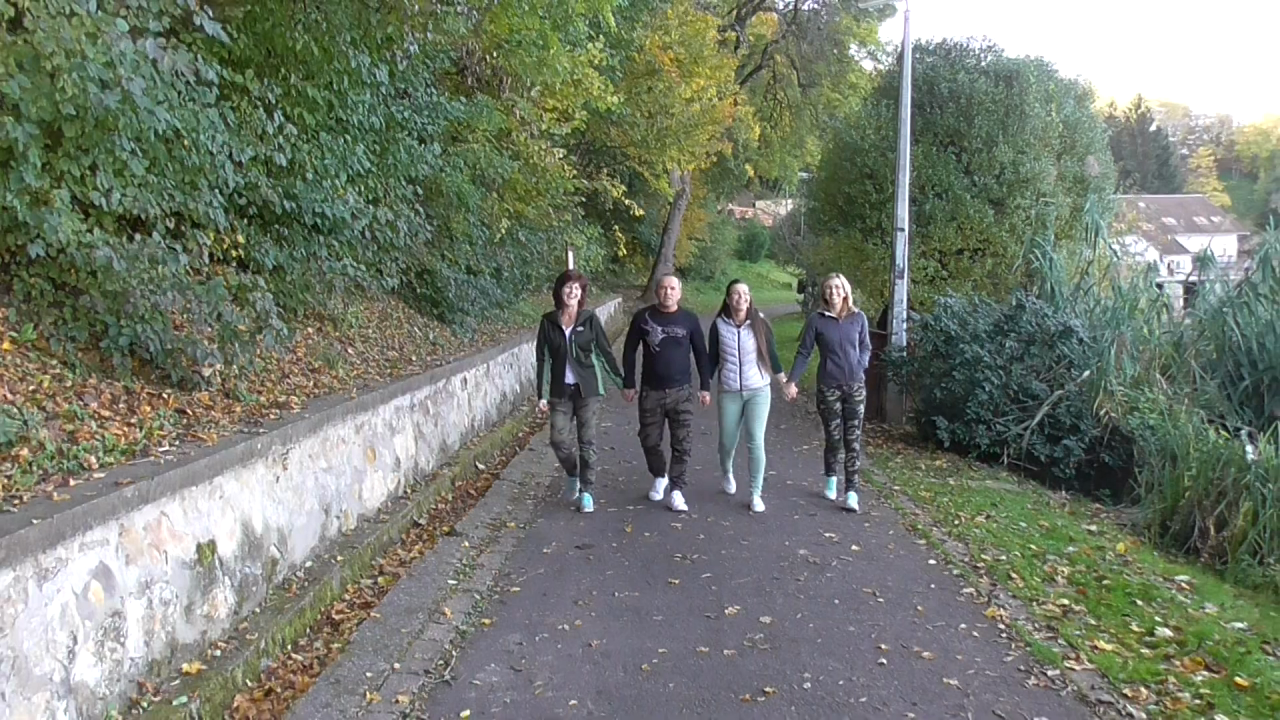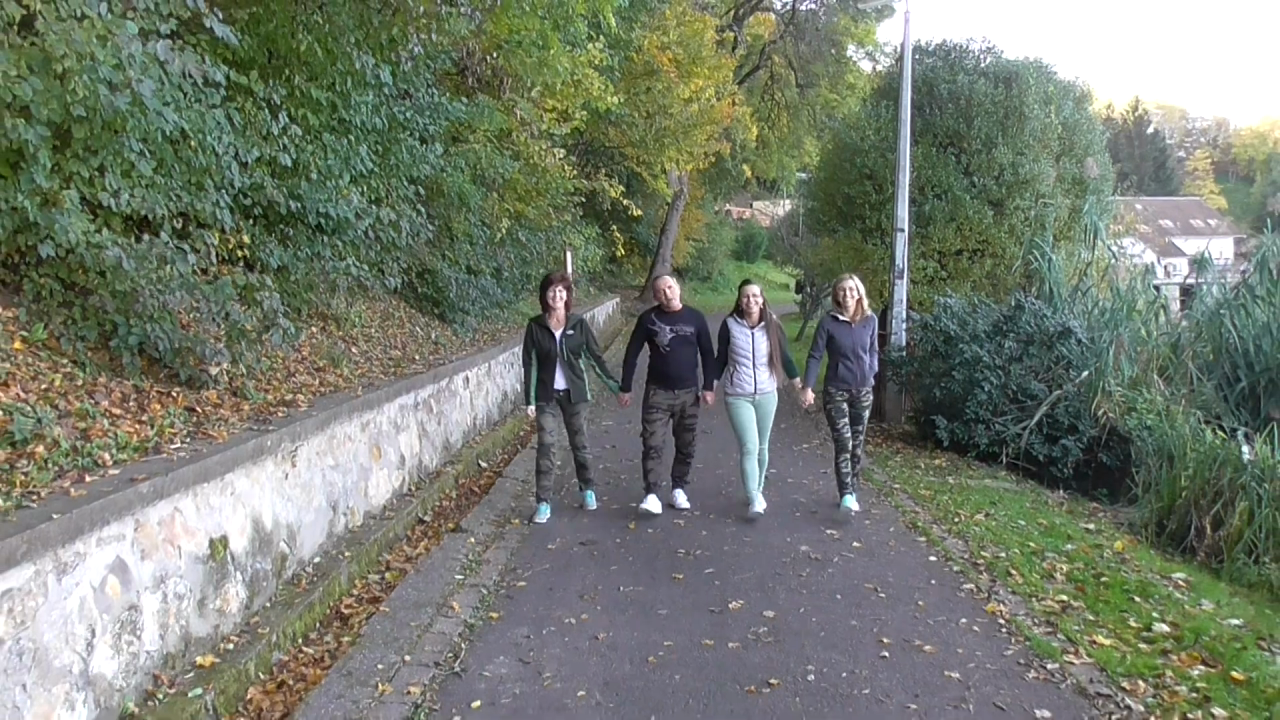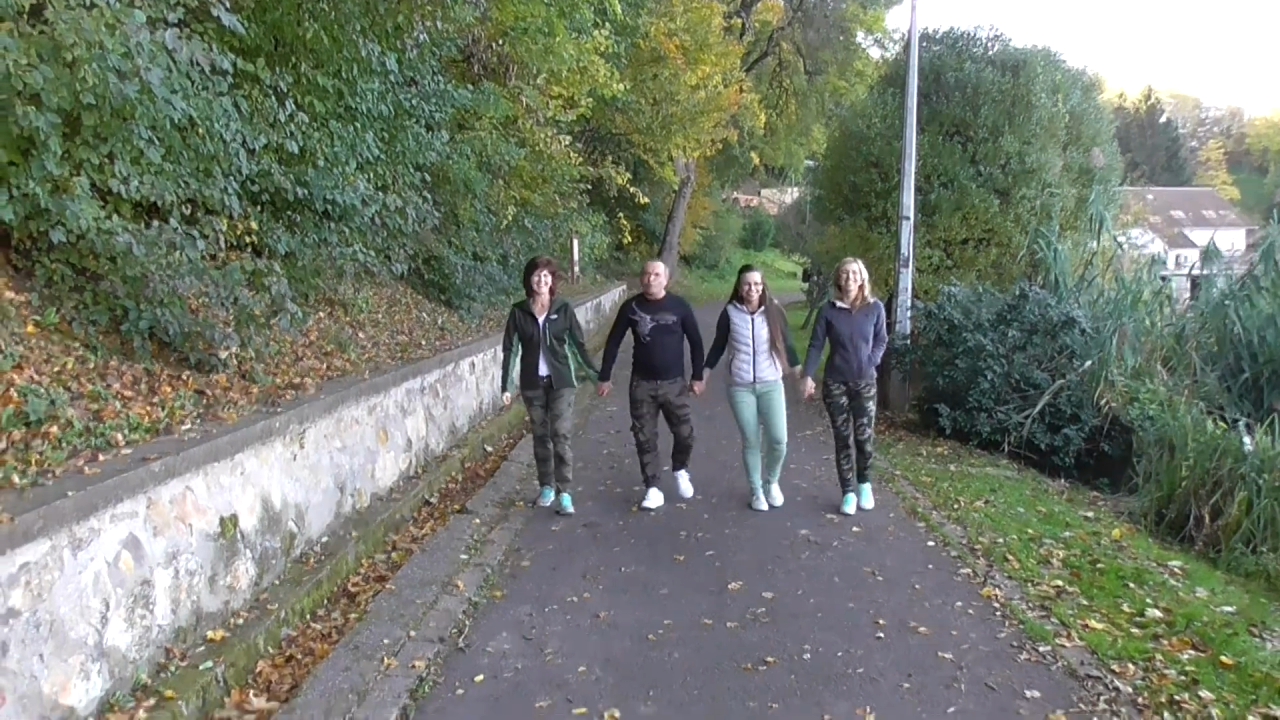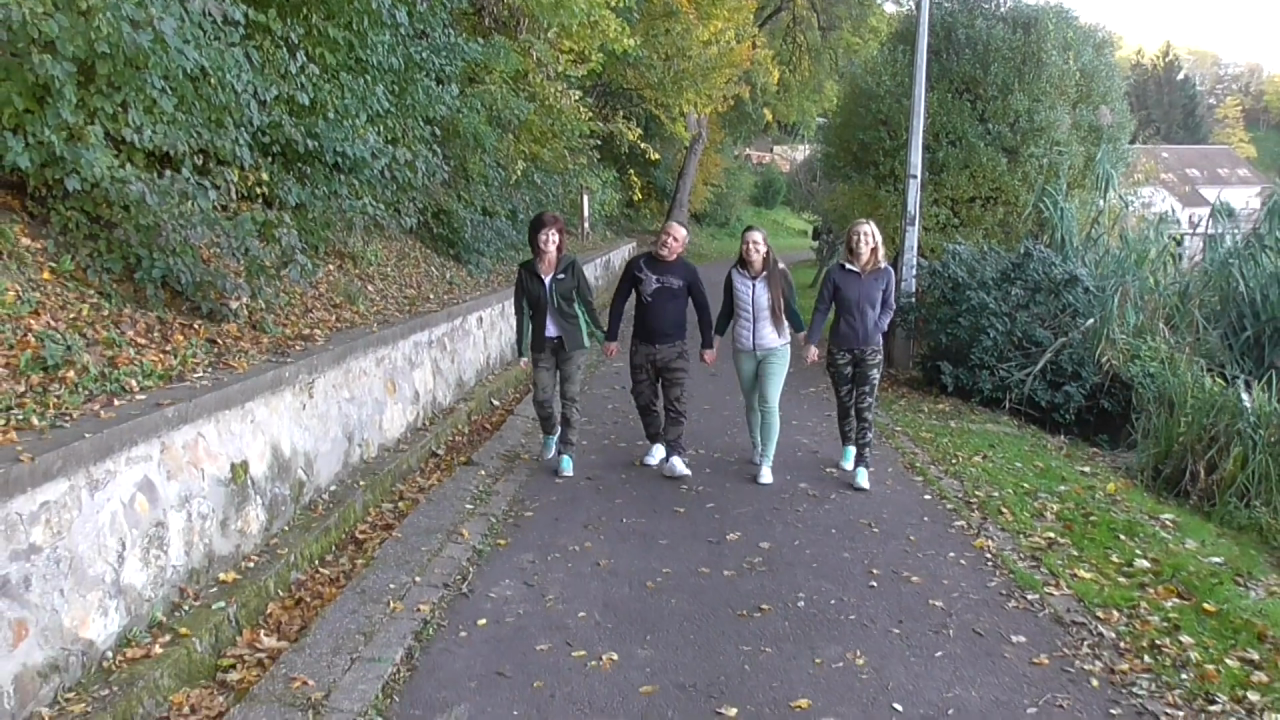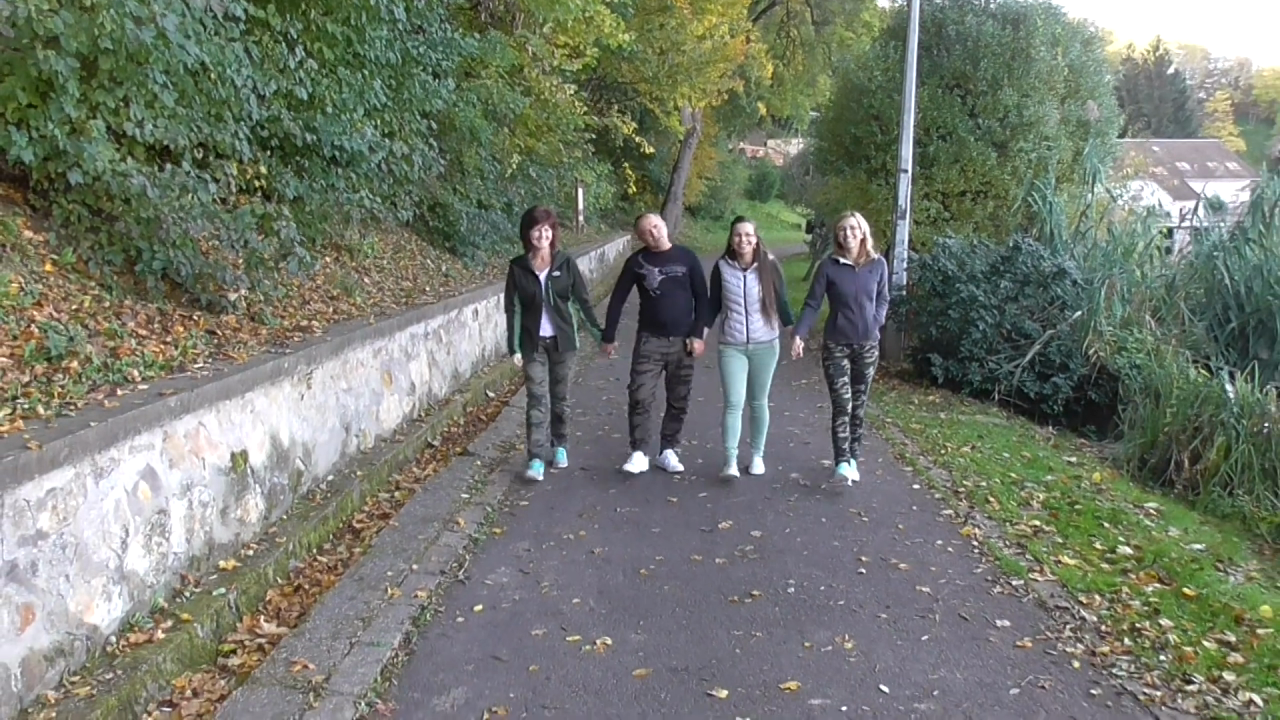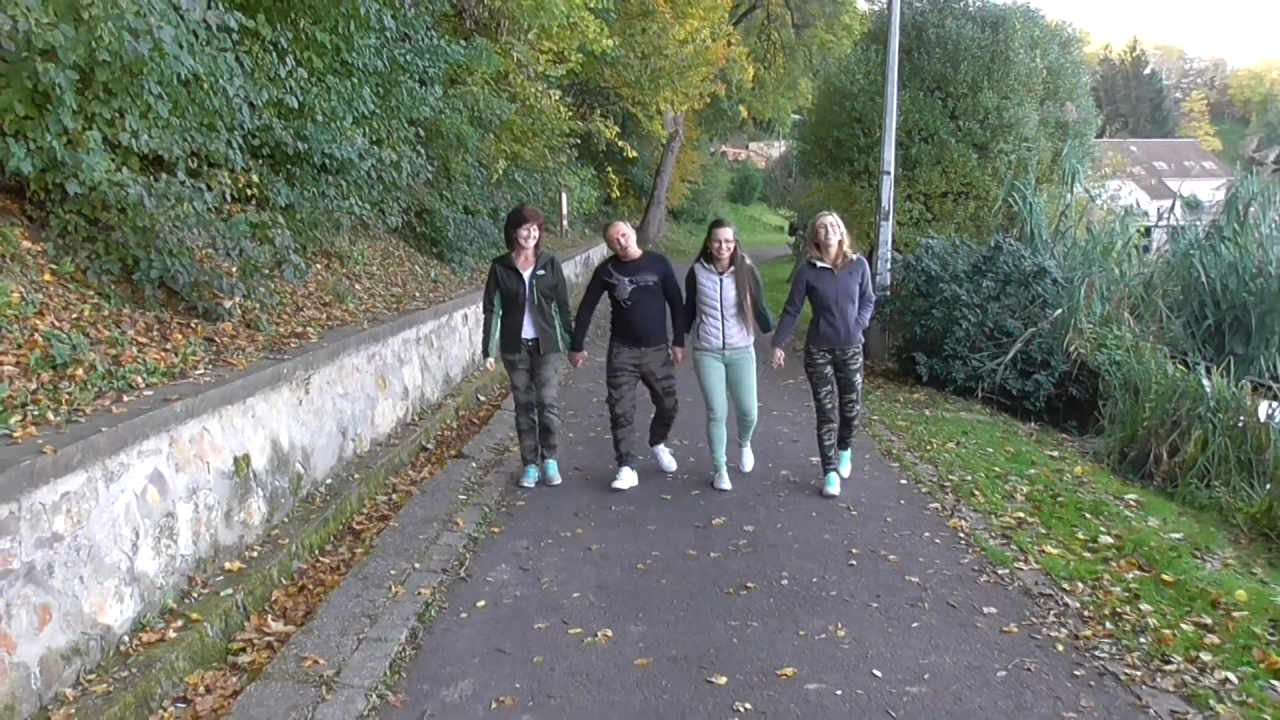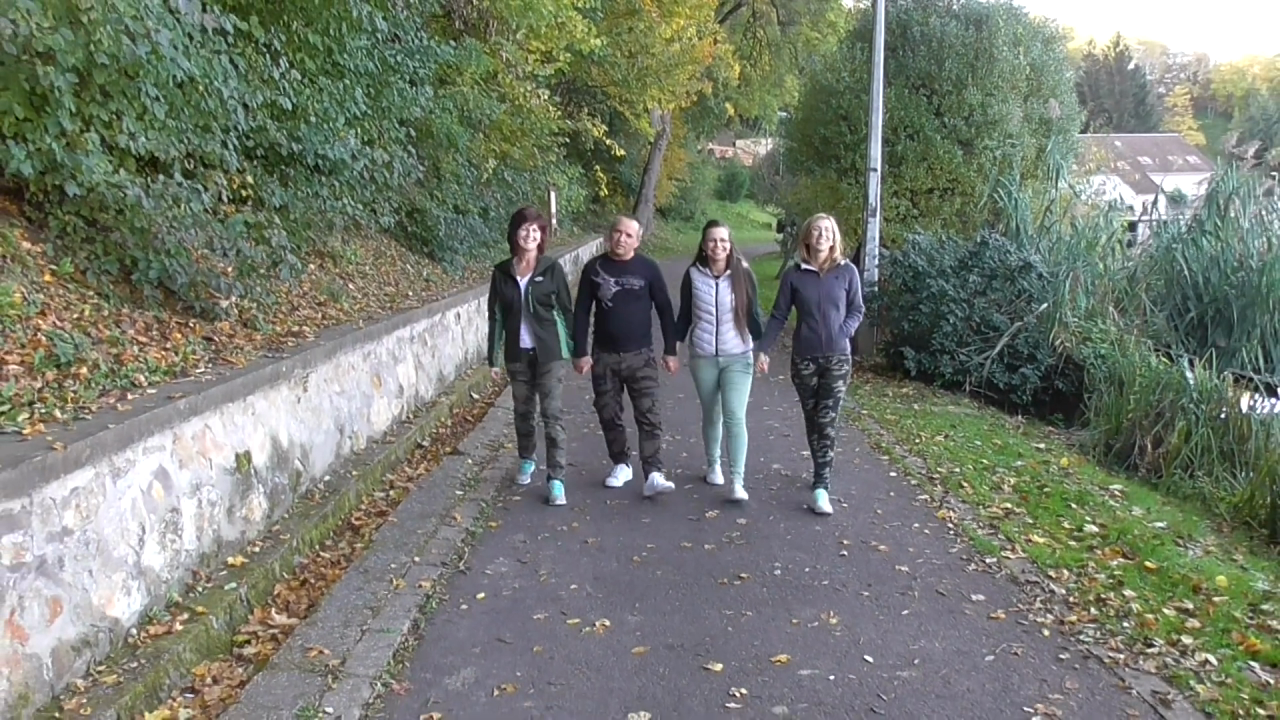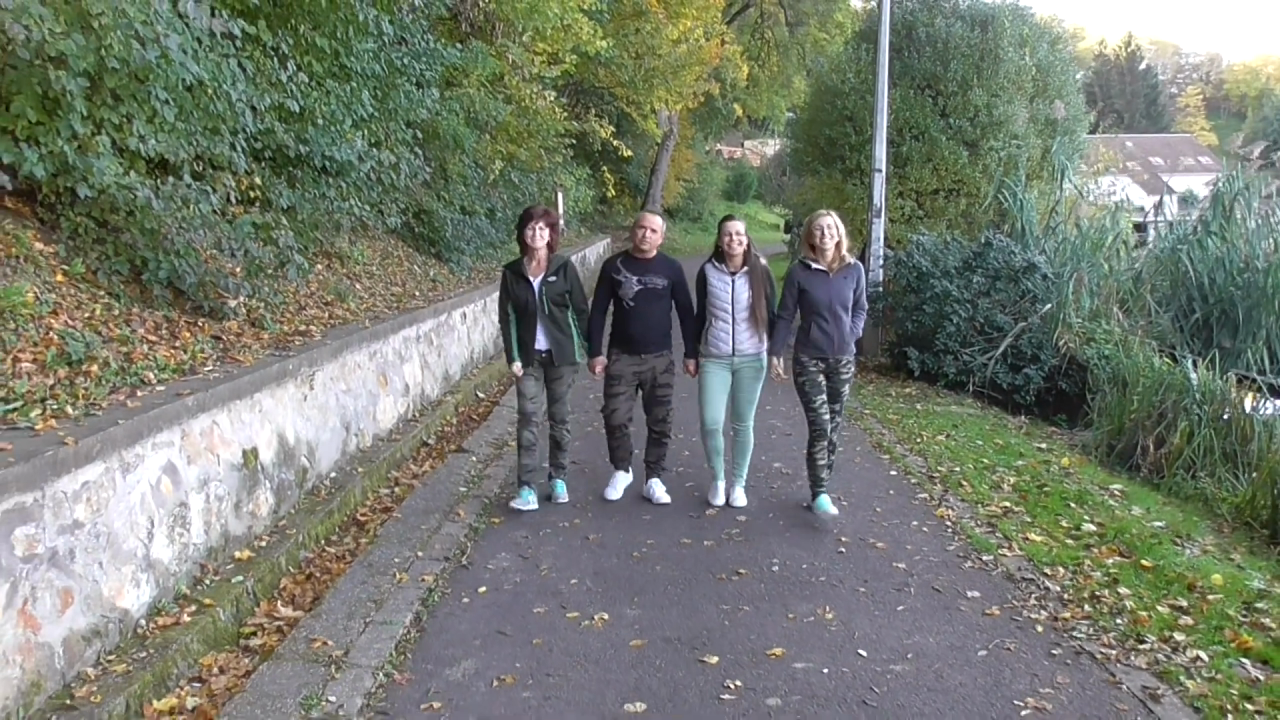
dt=0.5s
person 1, frame 1
left shoulder: (590, 320)
right shoulder: (548, 322)
left elbow: (605, 353)
right elbow: (543, 359)
left wrist: (622, 384)
right wrist: (542, 394)
left hip: (588, 389)
right hip: (561, 390)
left knee: (587, 440)
right knee: (559, 440)
left ankle: (586, 491)
right ankle: (572, 476)
person 1, frame 2
left shoulder: (579, 323)
right shoulder: (535, 326)
left elbow: (595, 357)
right elbow: (529, 363)
left wrist: (615, 386)
right wrist: (529, 399)
left hip: (575, 393)
right hip: (546, 396)
left knee: (580, 443)
right knee: (545, 447)
left ankle: (586, 489)
right ankle: (543, 503)
person 1, frame 3
left shoulder: (564, 308)
right shoulder: (519, 312)
left elbow: (578, 344)
right elbow: (510, 349)
left wrist: (595, 375)
right wrist: (506, 385)
left hip: (562, 381)
right hip: (532, 383)
left knee: (561, 434)
right knee: (541, 436)
left ankle: (564, 493)
right ankle: (546, 486)
person 1, frame 4
left shoulder: (571, 266)
right shoulder: (526, 271)
left elbow: (587, 303)
right elbow: (522, 312)
left wrist: (603, 336)
right wrist: (522, 349)
left hip: (571, 342)
right hip: (542, 344)
left knee: (570, 398)
right knee: (542, 398)
left ankle: (566, 453)
right ankle: (551, 433)
person 1, frame 5
left shoulder: (566, 263)
right shoulder: (518, 267)
left elbow: (582, 301)
right elbow: (512, 309)
left wrist: (600, 334)
right wrist: (514, 347)
left hip: (562, 341)
right hip: (532, 343)
left knee: (560, 396)
right knee: (537, 398)
left ankle: (559, 445)
right ankle: (536, 461)
person 1, frame 6
left shoulder: (549, 263)
right shoulder: (500, 267)
left elbow: (563, 305)
right elbow: (491, 310)
left wrist: (573, 343)
right wrist: (488, 349)
left hip: (546, 344)
right hip: (515, 346)
left knee: (547, 402)
right knee: (524, 406)
left ankle: (549, 459)
right ankle: (531, 463)
person 1, frame 7
left shoulder: (552, 268)
right shoulder: (502, 272)
left elbow: (566, 310)
right elbow: (495, 316)
left wrist: (576, 351)
right wrist: (493, 357)
left hip: (550, 353)
right hip: (517, 354)
left knee: (552, 414)
right knee: (524, 412)
left ankle: (556, 480)
right ankle: (527, 459)
person 1, frame 8
left shoulder: (564, 267)
right shoulder: (512, 273)
left elbow: (581, 310)
right elbow: (506, 318)
right wrist: (512, 357)
left hip: (561, 355)
right hip: (528, 356)
left knee: (558, 418)
right knee: (528, 417)
left ankle: (558, 478)
right ankle: (526, 489)
person 2, frame 1
left shoulder: (858, 318)
right shoulder: (816, 320)
left elbow: (866, 347)
right elbow: (804, 352)
left wrist: (860, 366)
right wrist: (792, 380)
left hip: (855, 386)
right hip: (828, 386)
left knee: (853, 439)
right knee: (833, 437)
left ankle: (851, 491)
right ankle: (831, 477)
person 2, frame 2
left shoulder: (870, 321)
right shoulder: (828, 322)
right elbow: (815, 356)
left wrist: (871, 371)
right wrist: (807, 386)
left hip: (863, 390)
right hip: (836, 391)
left knee: (857, 444)
right knee: (843, 443)
left ankle: (851, 492)
right ankle: (846, 496)
person 2, frame 3
left shoulder: (875, 308)
right shoulder: (828, 310)
left elbow: (881, 340)
right elbow: (816, 345)
left wrist: (872, 362)
right wrist: (807, 376)
left hip: (865, 382)
right hip: (835, 382)
left knee: (864, 437)
right knee: (843, 439)
left ankle: (864, 483)
right ankle: (848, 493)
person 2, frame 4
left shoulder: (885, 273)
right shoulder: (836, 272)
left elbow: (888, 307)
right elbow: (821, 309)
left wrist: (878, 328)
right wrist: (811, 342)
left hip: (871, 350)
right hip: (839, 348)
left knee: (864, 409)
right knee: (846, 405)
left ankle: (861, 467)
right ankle: (849, 446)
person 2, frame 5
left shoulder: (878, 265)
right shoulder: (828, 267)
left elbow: (883, 300)
right elbow: (812, 304)
left wrist: (875, 322)
right wrist: (798, 335)
left hip: (867, 345)
right hip: (836, 345)
left knee: (858, 406)
right knee: (841, 404)
left ankle: (852, 458)
right ankle: (841, 464)
person 2, frame 6
left shoulder: (858, 265)
right shoulder: (807, 271)
left elbow: (868, 301)
right elbow: (791, 310)
left wrist: (858, 325)
right wrist: (779, 345)
left hip: (851, 349)
right hip: (818, 350)
left knee: (851, 411)
right knee: (826, 413)
left ankle: (844, 449)
right ankle: (831, 472)
person 2, frame 7
left shoulder: (847, 271)
right shoulder: (793, 274)
left elbow: (857, 310)
right elbow: (779, 315)
left wrist: (842, 333)
right wrist: (763, 350)
left hip: (837, 357)
right hip: (803, 357)
left knee: (827, 423)
right knee: (812, 419)
left ankle: (820, 489)
right ankle: (821, 471)
person 2, frame 8
left shoulder: (854, 270)
right shoulder: (799, 272)
left elbow: (860, 309)
right elbow: (785, 315)
left wrist: (852, 335)
right wrist: (776, 353)
left hip: (843, 359)
right hip: (808, 359)
left knee: (832, 428)
right knee: (820, 426)
left ankle: (818, 489)
right ankle: (820, 496)
person 3, frame 1
left shoulder: (689, 319)
right shoulder: (642, 317)
left elbow: (701, 354)
right elbow: (630, 350)
left wrist: (705, 387)
right wrist: (629, 383)
left hip: (681, 391)
right hip: (650, 391)
left knee: (682, 443)
right knee: (650, 441)
left ankle: (676, 491)
right ankle: (660, 476)
person 3, frame 2
left shoulder: (695, 317)
right shoulder: (648, 319)
left elbow: (707, 353)
right elbow: (632, 352)
left wrist: (708, 386)
right wrist: (625, 387)
left hip: (689, 392)
right hip: (657, 392)
left knee: (686, 445)
right knee: (652, 444)
left ankle: (679, 489)
right ankle: (651, 495)
person 3, frame 3
left shoulder: (679, 306)
right shoulder: (631, 307)
left elbow: (695, 341)
right elbow: (613, 342)
left wrist: (697, 376)
right wrist: (604, 377)
left hip: (674, 383)
right hip: (642, 384)
left knee: (685, 434)
right knee: (645, 438)
left ankle: (680, 470)
right ankle: (653, 489)
person 3, frame 4
left shoulder: (687, 271)
right shoulder: (637, 264)
left elbow: (702, 308)
right elbow: (619, 300)
left wrist: (707, 344)
right wrist: (611, 337)
left hip: (674, 348)
right hip: (641, 346)
left knee: (675, 404)
right knee: (645, 401)
left ankle: (673, 458)
right ankle: (657, 444)
person 3, frame 5
left shoulder: (687, 257)
right shoulder: (636, 262)
left elbow: (701, 297)
right elbow: (618, 299)
left wrist: (698, 334)
right wrist: (608, 337)
left hip: (682, 341)
right hip: (650, 340)
left knee: (678, 401)
right knee: (640, 396)
left ankle: (668, 451)
right ankle: (638, 453)
person 3, frame 6
left shoulder: (658, 263)
right shoulder: (606, 270)
left elbow: (676, 303)
right elbow: (587, 308)
left wrist: (678, 341)
right wrist: (577, 346)
left hip: (657, 350)
right hip: (622, 351)
left knee: (668, 406)
right knee: (621, 412)
left ankle: (658, 443)
right ankle: (626, 469)
person 3, frame 7
left shoulder: (648, 269)
right shoulder: (593, 268)
left elbow: (665, 310)
right elbow: (581, 312)
left wrist: (670, 351)
right wrist: (581, 352)
left hip: (640, 355)
right hip: (604, 356)
left knee: (649, 416)
right knee: (609, 415)
left ankle: (653, 476)
right ankle: (621, 464)
person 3, frame 8
left shoulder: (671, 268)
right shoulder: (613, 266)
left elbow: (686, 312)
right elbow: (598, 311)
left wrist: (691, 354)
right wrist: (595, 352)
left hip: (660, 358)
right hip: (621, 357)
left knee: (660, 423)
right knee: (616, 421)
left ankle: (654, 479)
right ankle: (621, 470)
person 4, frame 1
left shoulder: (760, 323)
right shoulder: (718, 325)
left elbow: (771, 354)
right elbow: (712, 357)
left wrist: (785, 382)
left hip: (758, 391)
right hip: (729, 393)
left knee: (756, 442)
right knee: (728, 441)
left ankle: (756, 494)
right ankle: (727, 473)
person 4, frame 2
left shoulder: (772, 325)
right shoulder: (729, 325)
left elbow: (784, 357)
right elbow: (721, 359)
left wrist: (801, 387)
left hip: (767, 395)
right hip: (737, 397)
left knee: (761, 447)
right knee: (749, 447)
left ankle: (757, 490)
right ankle: (753, 502)
person 4, frame 3
left shoulder: (774, 311)
right shoulder: (729, 313)
left elbow: (787, 344)
right elbow: (718, 346)
left wrist: (800, 375)
right wrist: (703, 376)
left hip: (771, 385)
right hip: (740, 387)
left knee: (779, 438)
right knee: (751, 441)
left ankle: (772, 481)
right ankle: (757, 492)
person 4, frame 4
left shoulder: (779, 274)
right shoulder: (733, 276)
left elbow: (791, 309)
right elbow: (726, 312)
right wrist: (714, 343)
left hip: (776, 351)
right hip: (743, 351)
left knee: (769, 406)
right knee: (751, 404)
left ankle: (765, 464)
right ankle: (758, 446)
person 4, frame 5
left shoulder: (769, 265)
right shoulder: (721, 268)
left elbow: (781, 302)
right elbow: (714, 305)
left hip: (765, 345)
right hip: (731, 346)
left knee: (758, 402)
right knee: (733, 402)
left ankle: (757, 454)
right ankle: (730, 461)
person 4, frame 6
left shoulder: (746, 270)
right shoulder: (697, 272)
left elbow: (759, 307)
right elbow: (690, 309)
left hip: (741, 351)
right hip: (706, 353)
left knee: (748, 410)
right knee: (716, 413)
left ankle: (744, 445)
right ankle: (720, 470)
person 4, frame 7
left shoulder: (743, 274)
right shoulder: (693, 275)
left elbow: (753, 314)
right elbow: (685, 315)
left hip: (738, 358)
right hip: (702, 358)
left knee: (735, 416)
right knee: (711, 415)
left ankle: (737, 482)
right ankle: (713, 464)
person 4, frame 8
left shoulder: (760, 271)
right shoulder: (707, 272)
left elbow: (771, 315)
right elbow: (700, 314)
right wrist: (693, 353)
left hip: (751, 359)
right hip: (714, 359)
left knee: (743, 424)
right knee: (711, 423)
left ankle: (738, 484)
right ankle: (717, 480)
